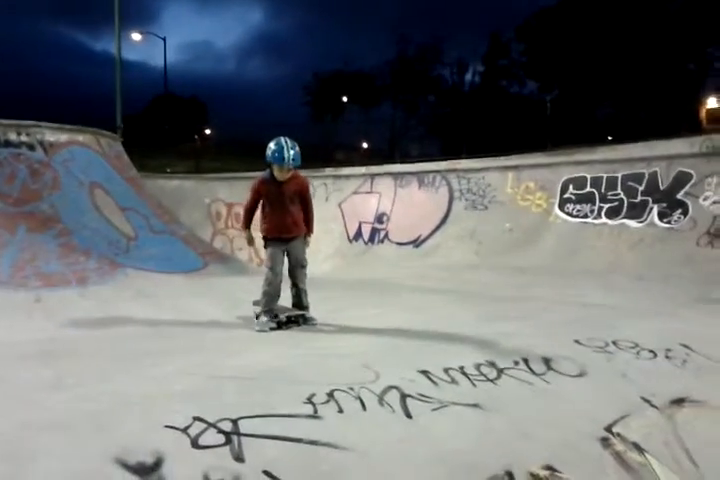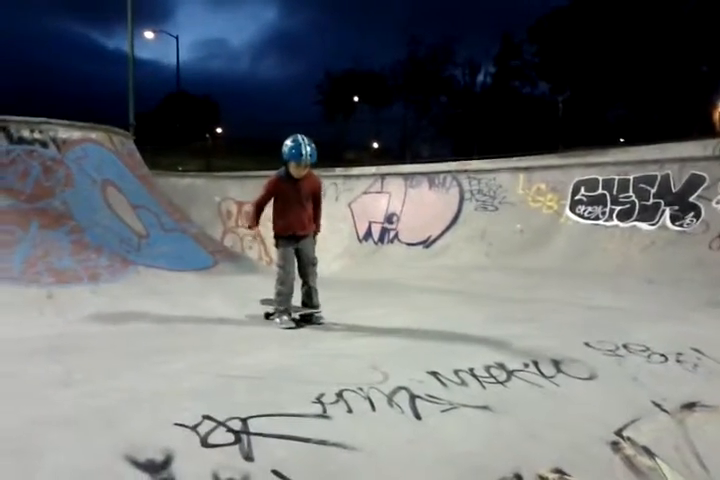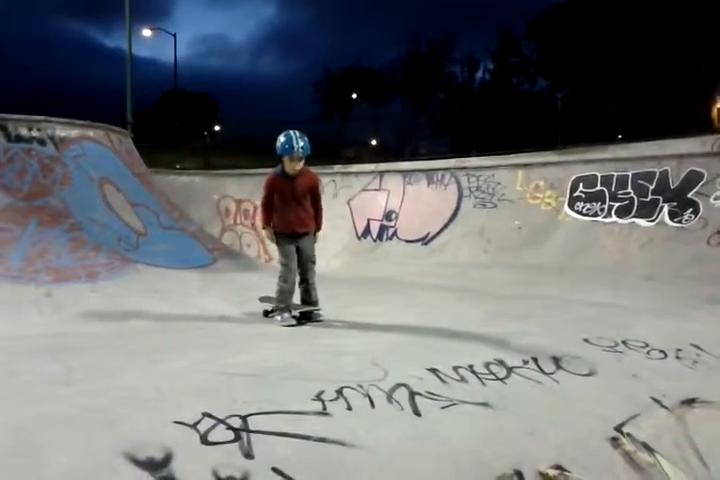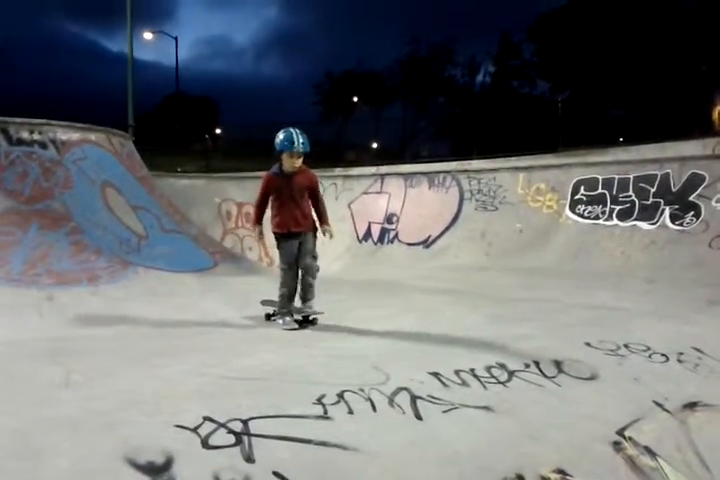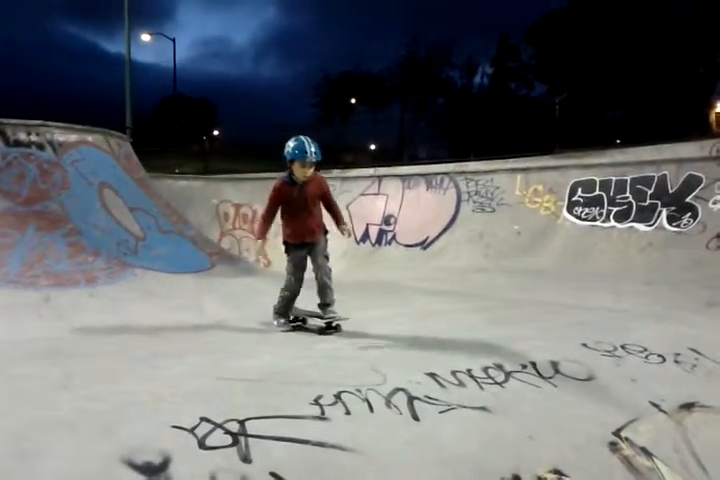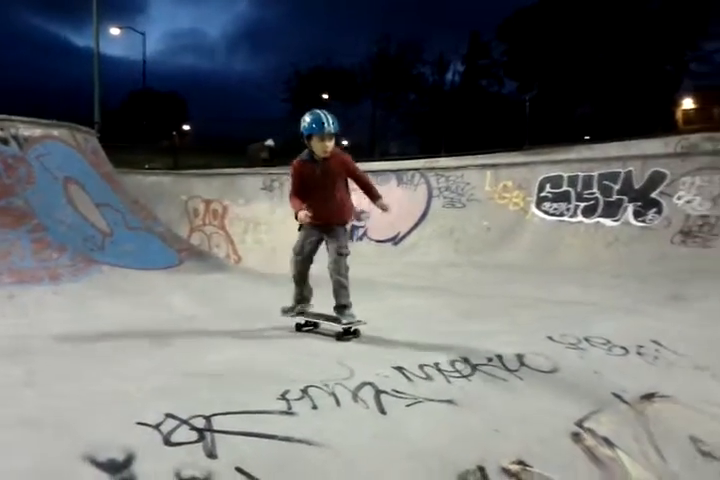
dt=0.4s
person 1, frame 1
left shoulder: (301, 182)
right shoulder: (262, 183)
left elbow: (307, 207)
right elbow: (250, 206)
left wrist: (308, 232)
right wrist: (246, 229)
left hip: (297, 235)
right hip: (273, 237)
left knee: (299, 273)
right knee: (273, 274)
left ankle: (301, 310)
right ankle: (265, 314)
person 1, frame 2
left shoulder: (314, 182)
right shoulder: (276, 181)
right elbow: (260, 202)
left wrist: (316, 230)
right wrist: (254, 224)
left hip: (306, 234)
right hip: (284, 235)
left knee: (309, 272)
right knee: (285, 273)
left ankle: (311, 309)
right ankle: (281, 312)
person 1, frame 3
left shoulder: (311, 178)
right shoulder: (273, 179)
left elbow: (317, 204)
right elbow: (266, 204)
left wrist: (317, 228)
right wrist: (267, 226)
left hip: (306, 232)
right hip: (284, 233)
left knee: (308, 270)
right knee: (288, 270)
left ankle: (309, 307)
right ankle: (282, 310)
person 1, frame 4
left shoulder: (309, 176)
right shoulder: (271, 178)
left elbow: (317, 200)
right elbow: (262, 201)
left wrist: (324, 223)
right wrist: (258, 224)
left hip: (306, 229)
right hip: (283, 231)
left knee: (309, 264)
right knee: (288, 272)
left ankle: (307, 300)
right ankle: (284, 313)
person 1, frame 5
left shoulder: (319, 182)
right shoulder: (281, 187)
left elbow: (329, 203)
right elbow: (269, 213)
left wrist: (341, 223)
right wrist: (261, 236)
left hip: (317, 236)
right hip: (294, 240)
left knee: (323, 270)
right knee: (294, 279)
left ankle: (327, 306)
right ankle: (281, 313)
person 1, frame 6
left shoulder: (342, 160)
right shoulder: (300, 165)
left elbow: (360, 179)
right elbow: (294, 194)
left wrist: (377, 199)
right wrist: (299, 210)
left hip: (338, 223)
right hip: (312, 223)
left knee: (338, 266)
right knee: (300, 262)
left ankle: (343, 308)
right ankle: (301, 301)
